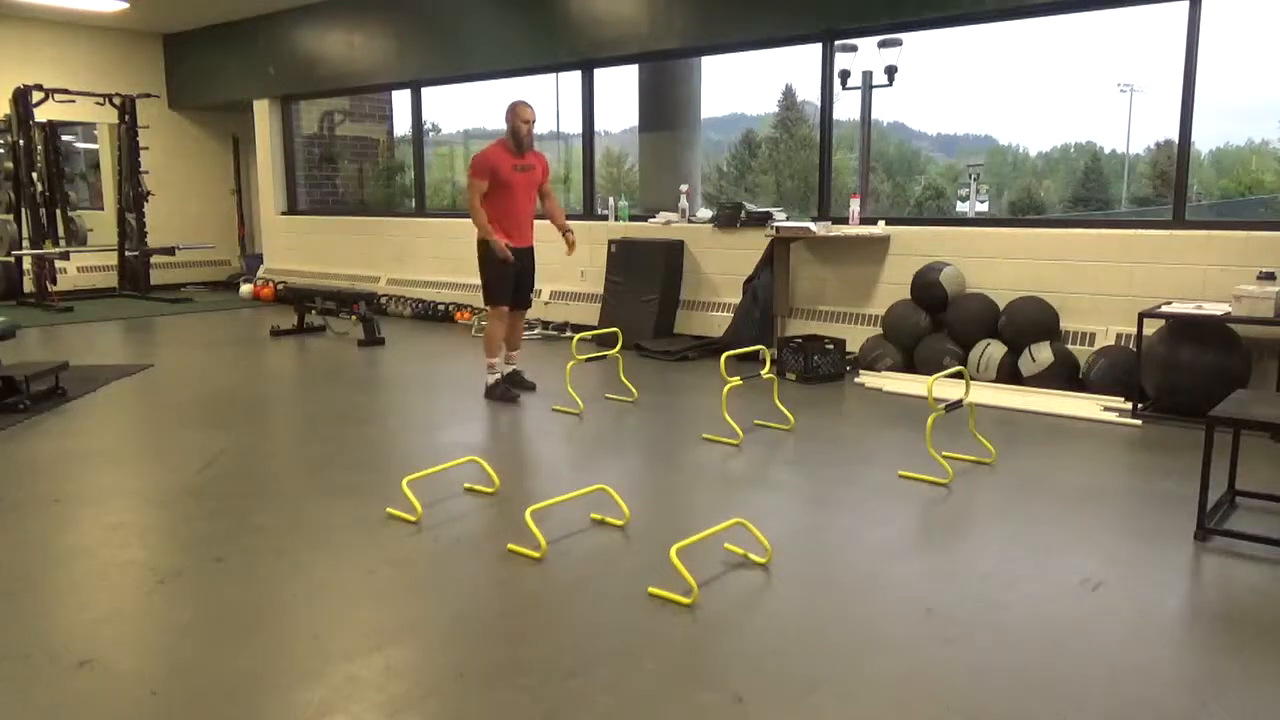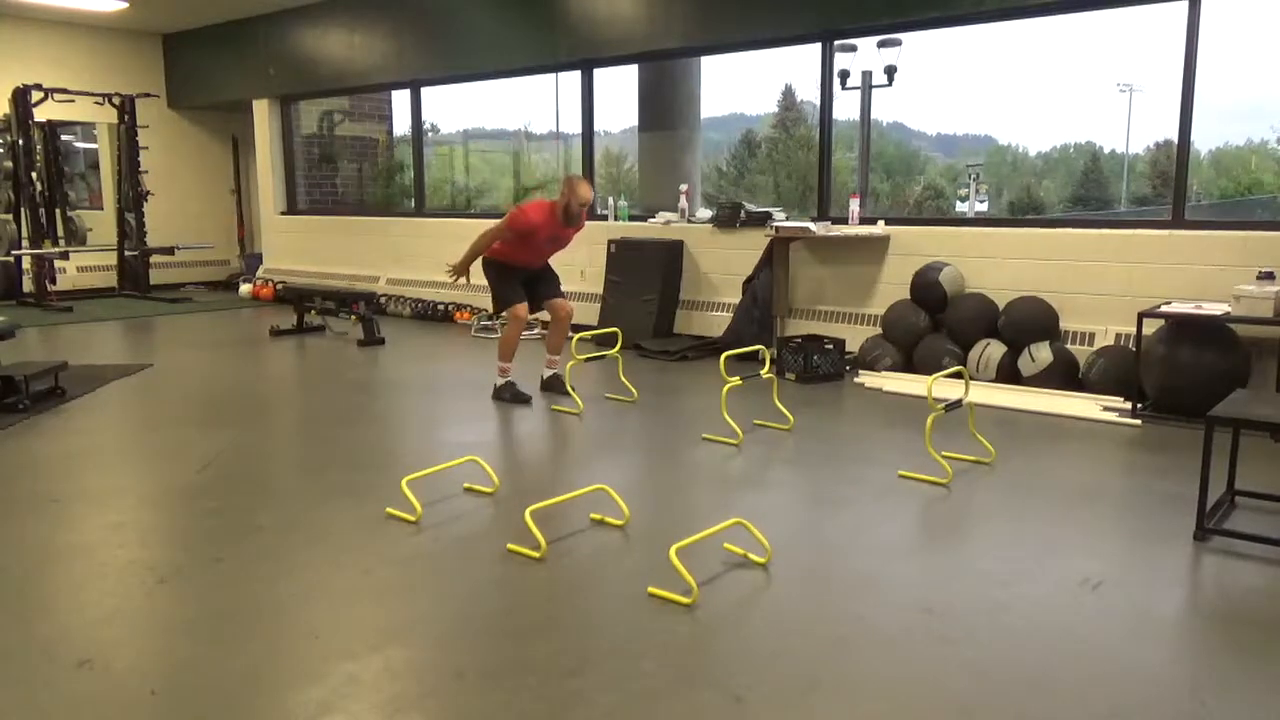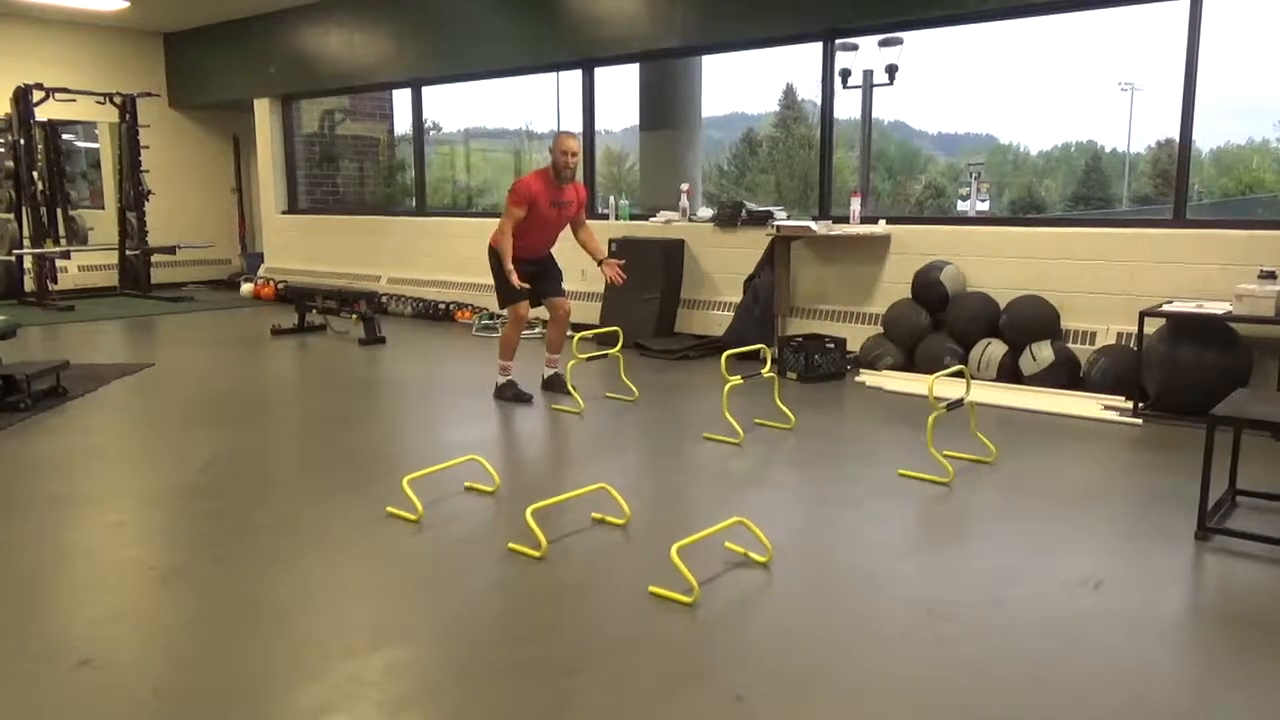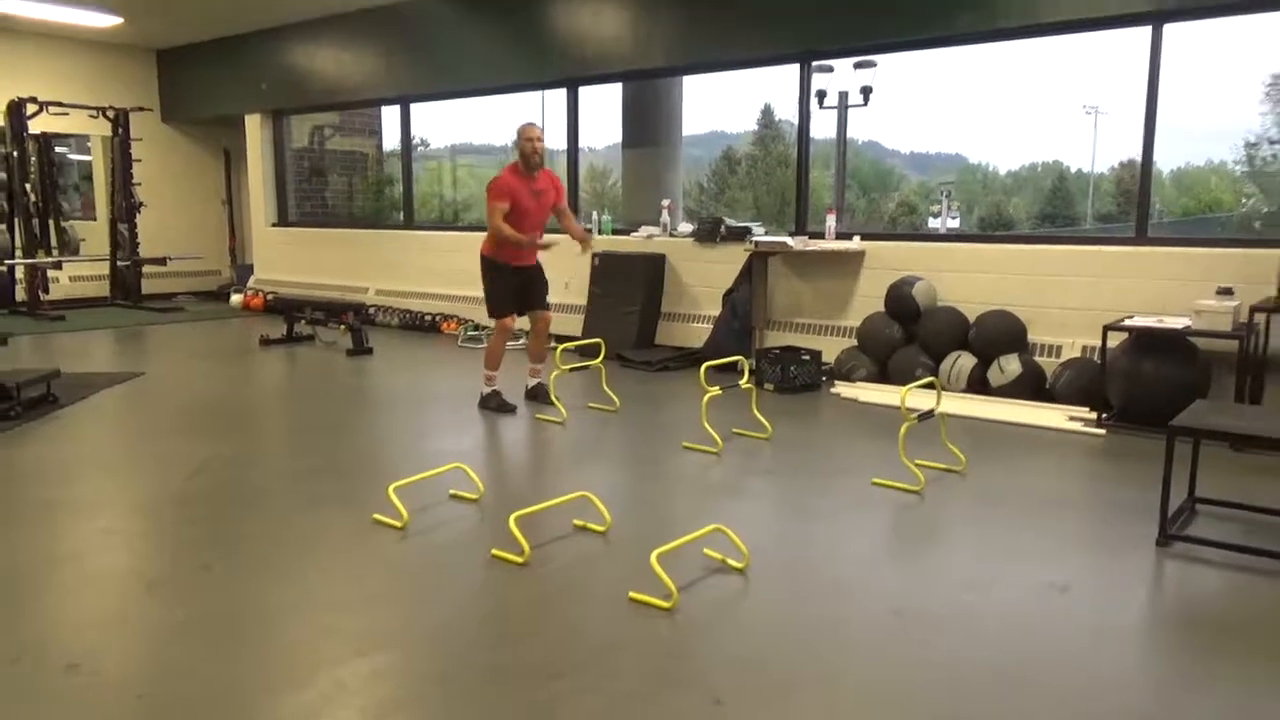
dt=1s
person 1, frame 1
left shoulder: (538, 160)
right shoulder: (487, 158)
left elbow: (548, 198)
right elbow: (474, 202)
left wrist: (565, 229)
right wrist: (491, 237)
left hip: (525, 247)
right hip: (497, 247)
left knee: (519, 311)
right knee: (500, 310)
left ankle: (510, 369)
right ankle: (493, 380)
person 1, frame 2
left shoulder: (577, 221)
right shoulder: (531, 216)
right elbow: (490, 236)
right wrist: (464, 265)
left hip: (535, 266)
right hip: (502, 264)
left knee: (564, 311)
right knee: (519, 314)
left ankle: (550, 375)
right ankle: (502, 383)
person 1, frame 3
left shoulder: (578, 192)
right shoulder: (528, 186)
left elbow: (581, 228)
right elbow: (505, 228)
left wrist: (602, 260)
right wrist: (508, 267)
left hip: (540, 256)
right hip: (508, 254)
left knee: (562, 310)
right knee: (519, 313)
left ankle: (551, 374)
right ankle: (503, 382)
person 1, frame 4
left shoulder: (553, 181)
right shoulder: (504, 181)
left elbow: (564, 214)
right elbow: (494, 225)
left wrist: (581, 236)
right wrist: (526, 241)
left hip: (529, 262)
right hip: (498, 262)
left knee: (542, 320)
right knee: (506, 324)
left ankle: (534, 383)
right ankle: (489, 391)
